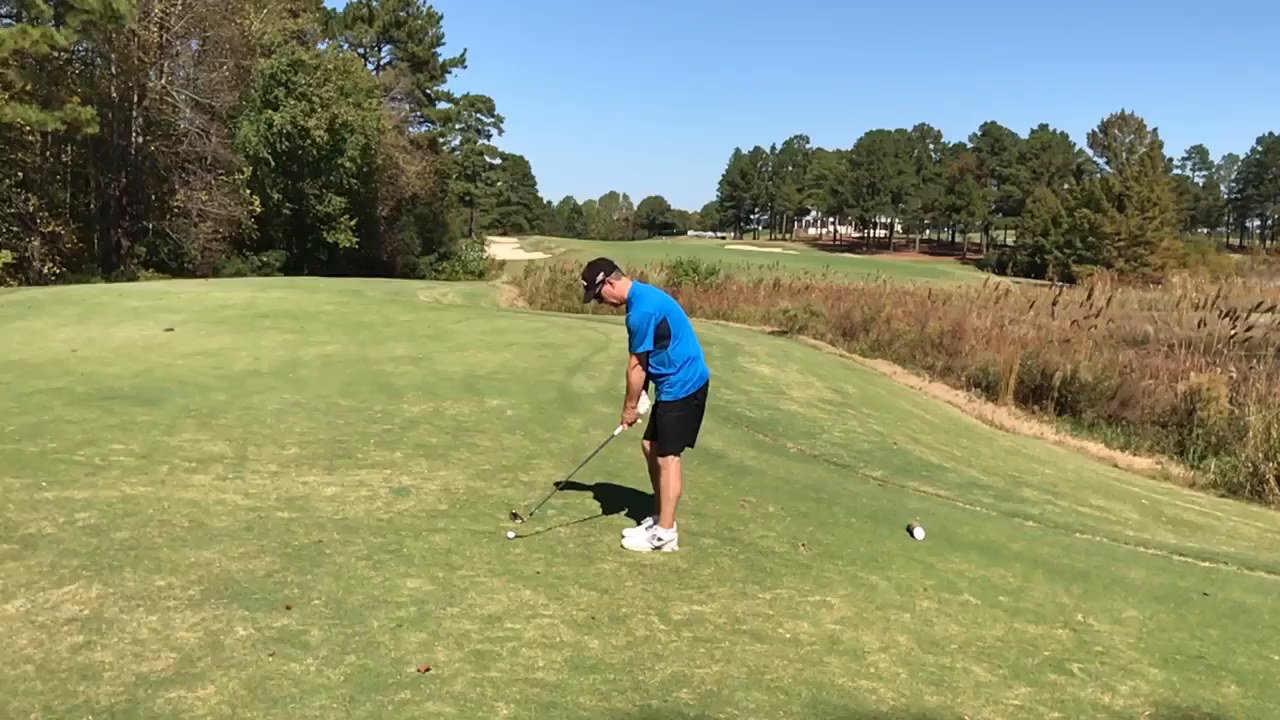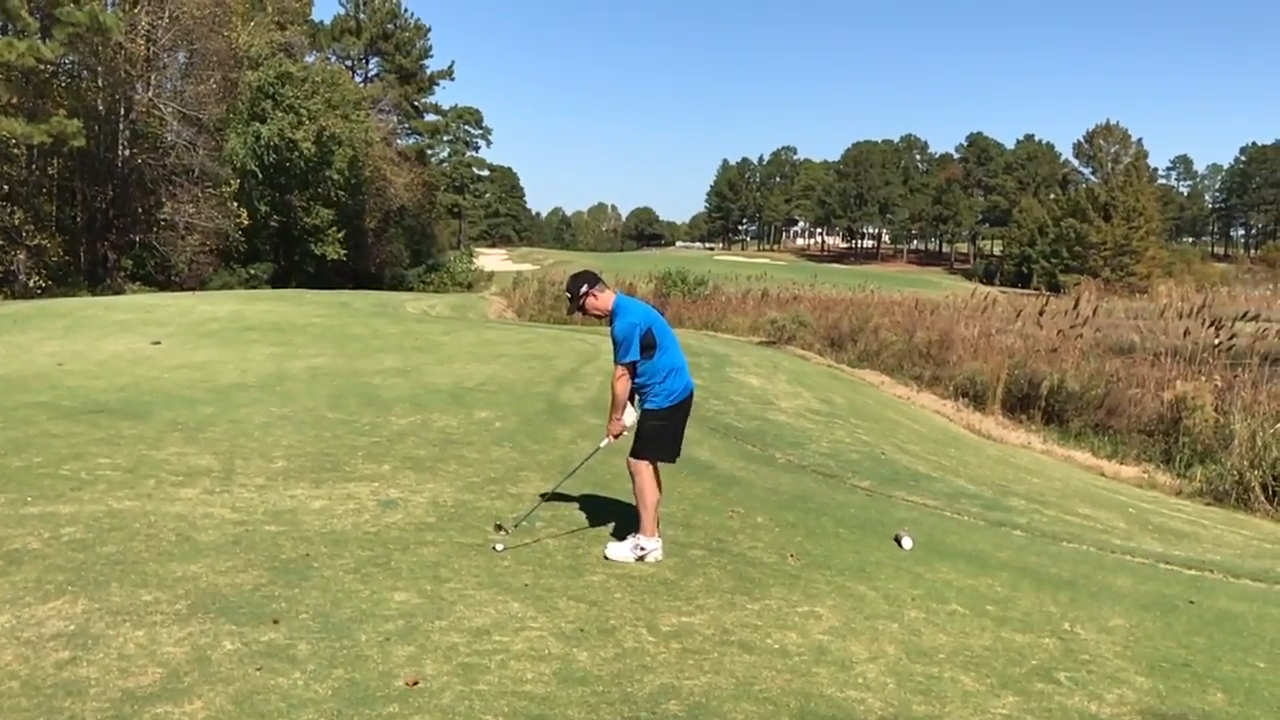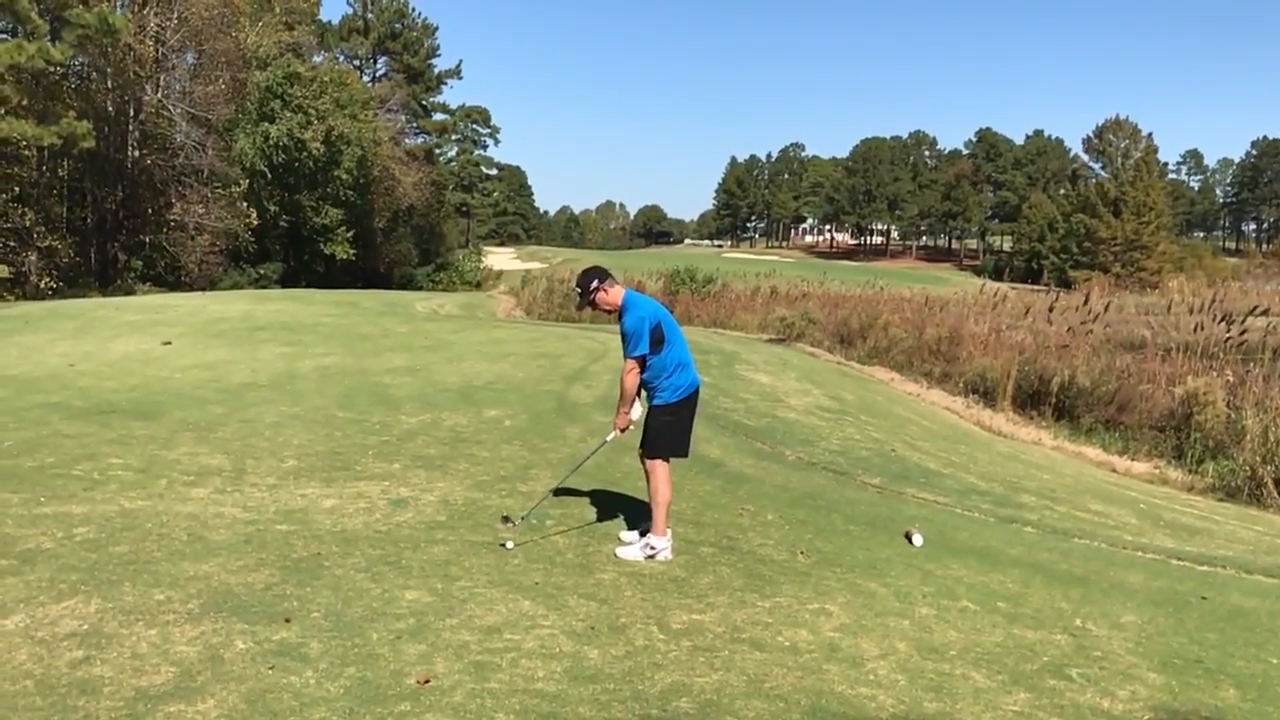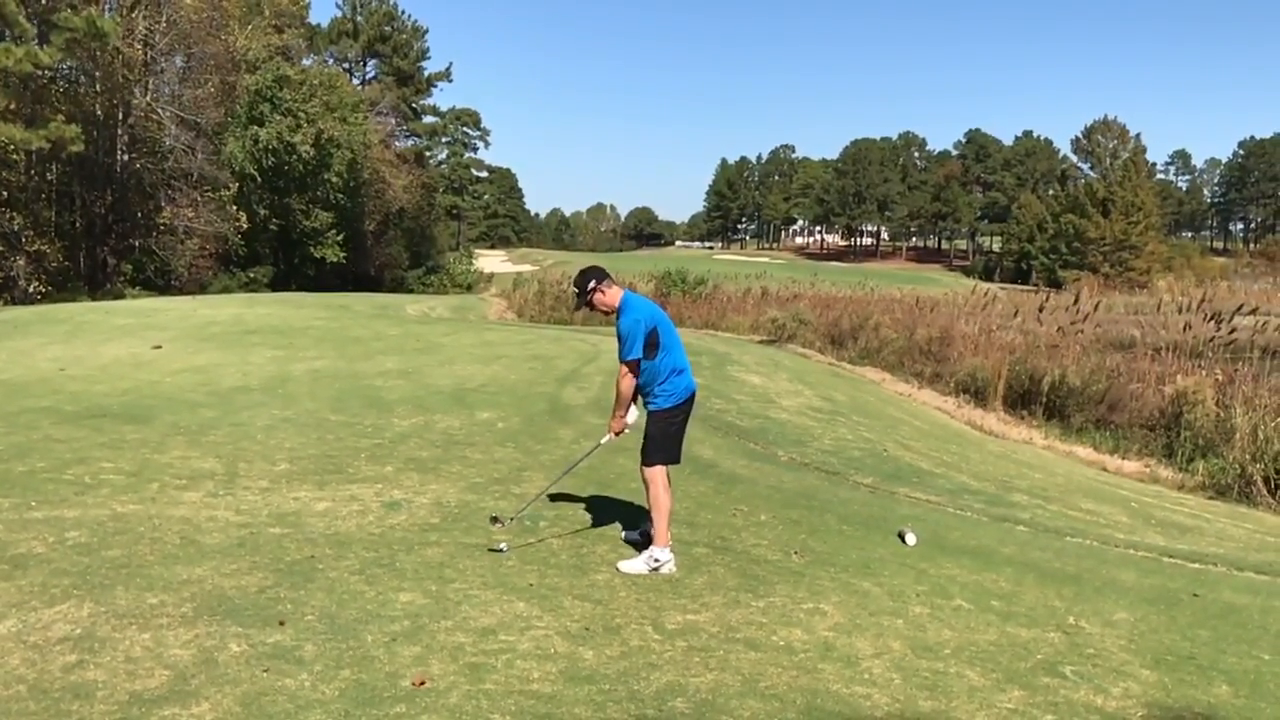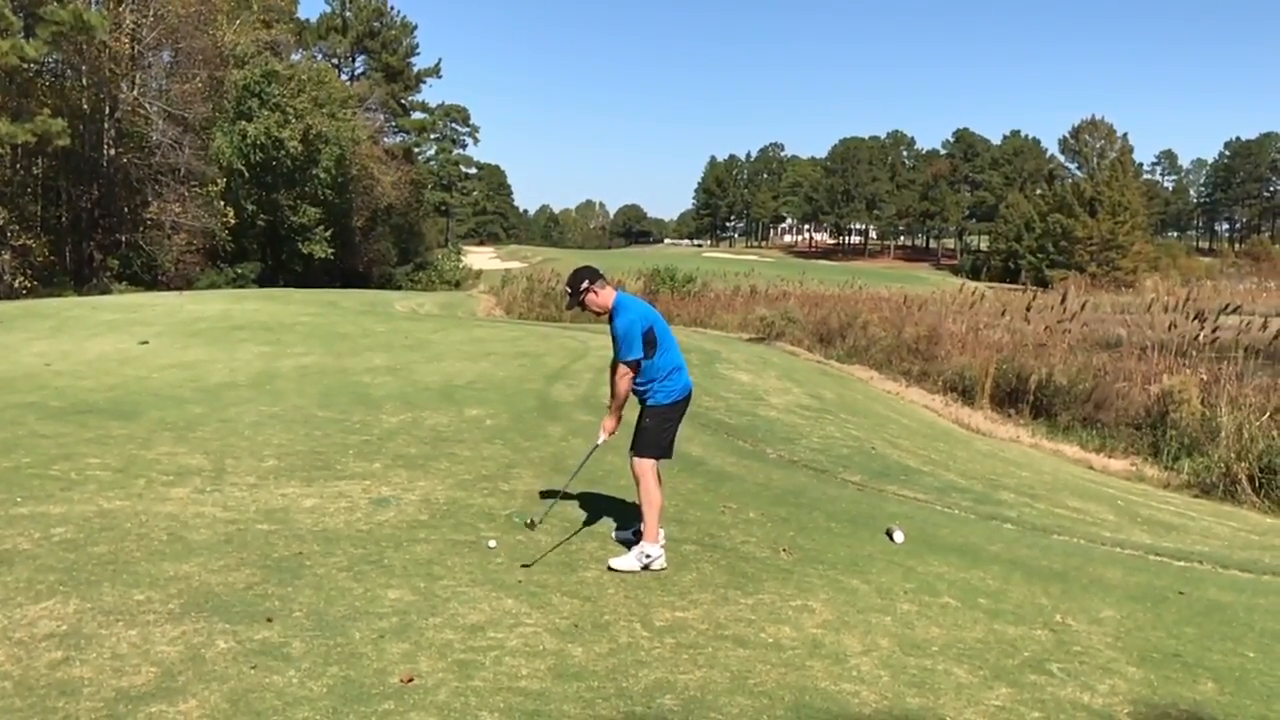
dt=1s
person 1, frame 1
left shoulder: (642, 309)
right shoulder: (644, 296)
left elbow: (636, 365)
right elbow: (647, 360)
left wrist: (629, 407)
right wrist: (637, 402)
left hip: (682, 385)
right hip: (676, 383)
left knee: (667, 456)
right knee: (651, 446)
left ankle: (665, 533)
right ankle: (660, 519)
person 1, frame 2
left shoulder: (626, 320)
right shoulder: (627, 309)
left elbow: (622, 375)
right elbow: (632, 371)
left wrist: (615, 418)
right wrist: (625, 411)
left hip: (666, 395)
right hip: (665, 393)
left knee: (640, 462)
right knee: (646, 463)
left ankle: (647, 542)
right ankle: (649, 534)
person 1, frame 3
left shoulder: (636, 314)
right shoulder: (633, 307)
left elbow: (631, 370)
right elbow: (639, 367)
left wrist: (622, 412)
right wrist: (630, 405)
left hip: (674, 392)
right hip: (666, 391)
left knee: (656, 462)
right knee: (648, 457)
left ankle: (658, 542)
right ankle: (658, 527)
person 1, frame 4
left shoulder: (631, 317)
right shoulder: (633, 307)
left elbow: (627, 375)
right elbow: (636, 370)
left wrist: (618, 416)
right wrist: (625, 410)
left hip: (668, 397)
right hip: (667, 395)
left knee: (653, 470)
right knee: (653, 464)
left ankle: (660, 553)
right ankle: (659, 529)
person 1, frame 5
left shoulder: (627, 318)
right shoulder: (623, 309)
left elbow: (625, 375)
right elbow: (618, 364)
left wrist: (613, 416)
right wrist: (612, 406)
left hip: (666, 394)
right hip: (659, 393)
left knee: (643, 464)
right knee: (643, 460)
left ankle: (651, 549)
right ankle: (651, 529)
